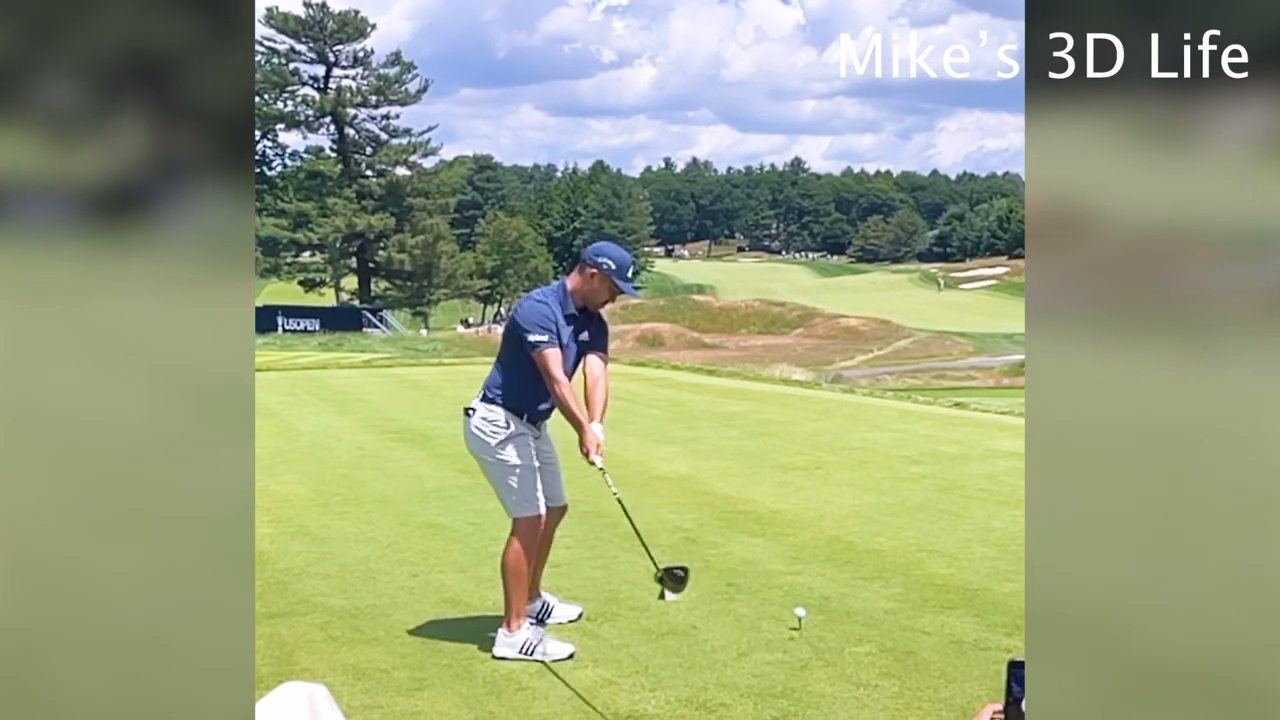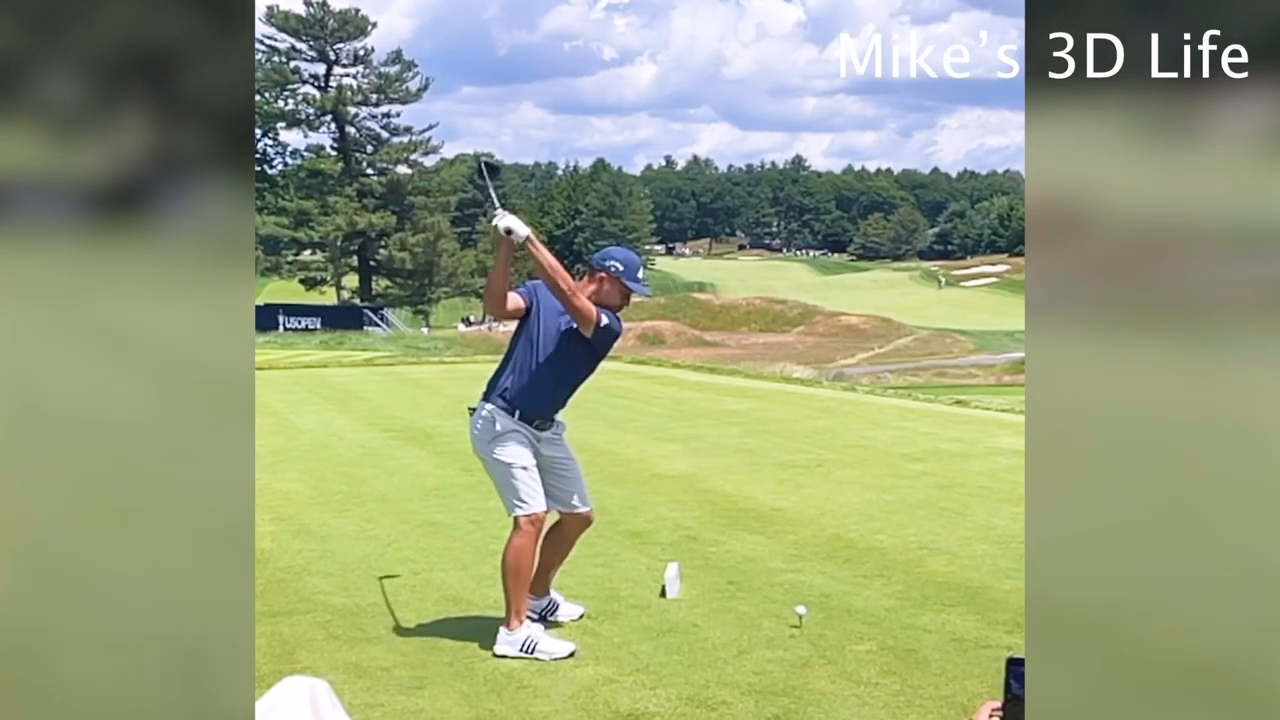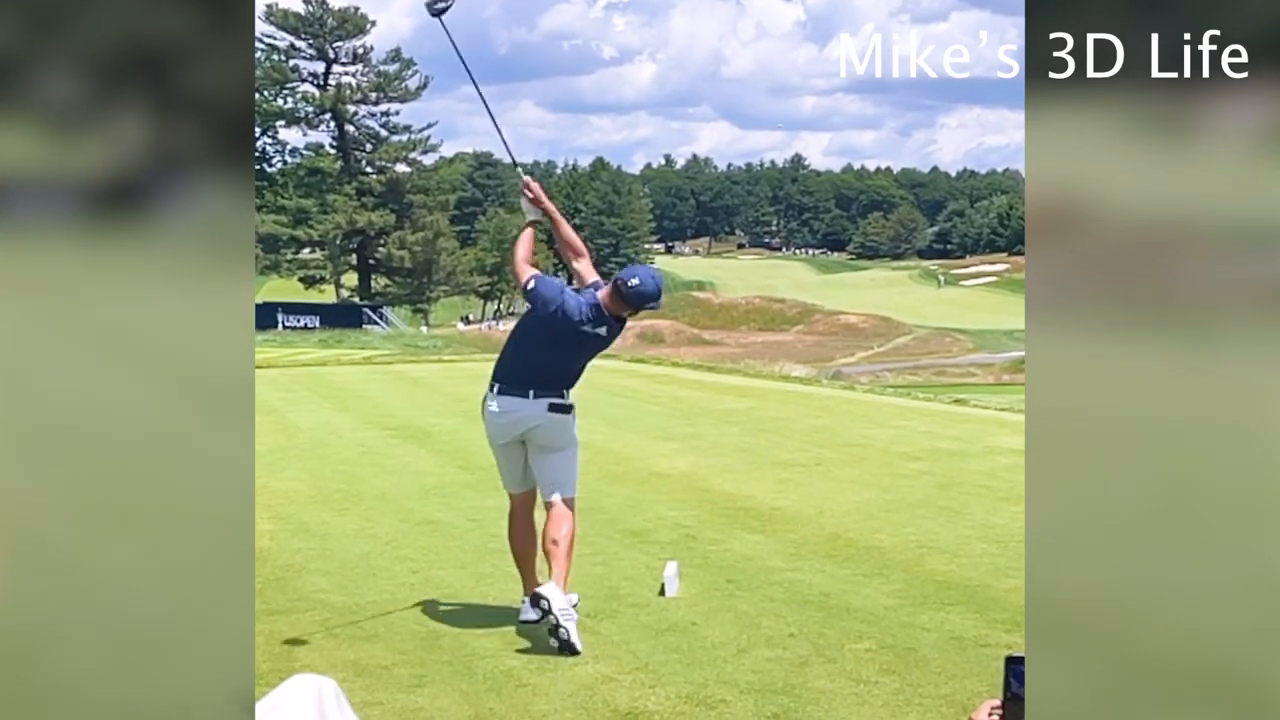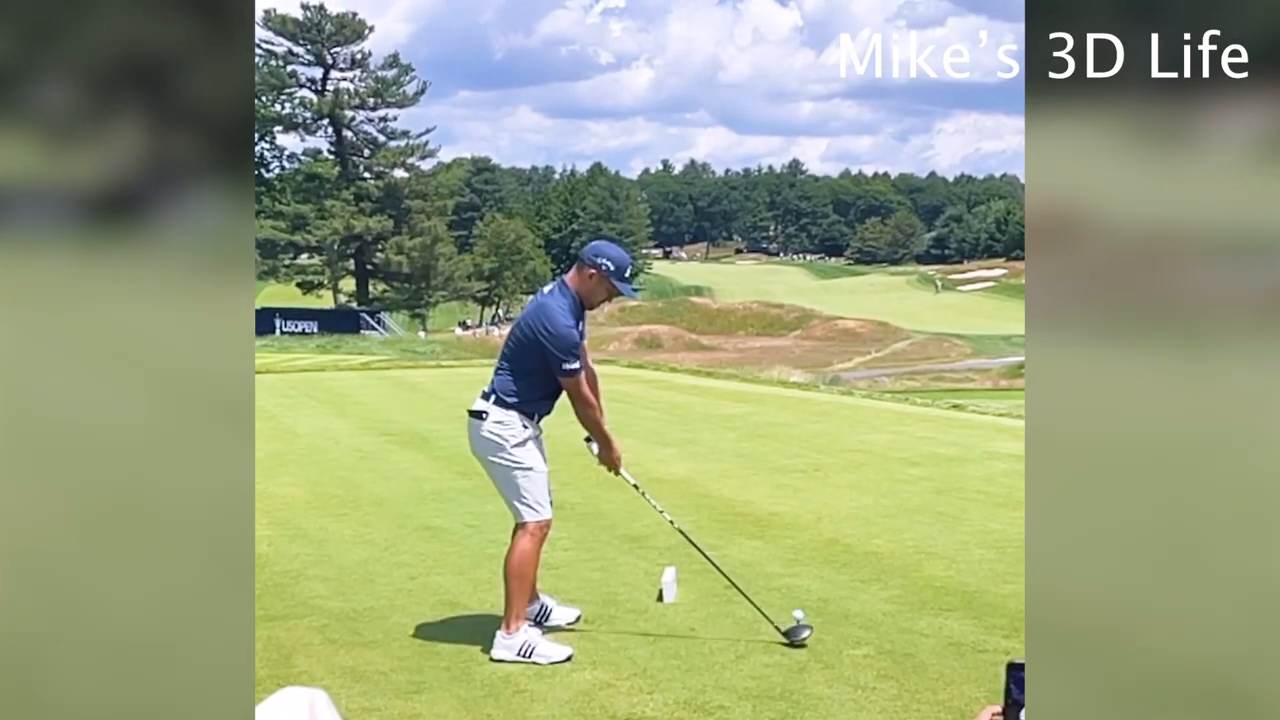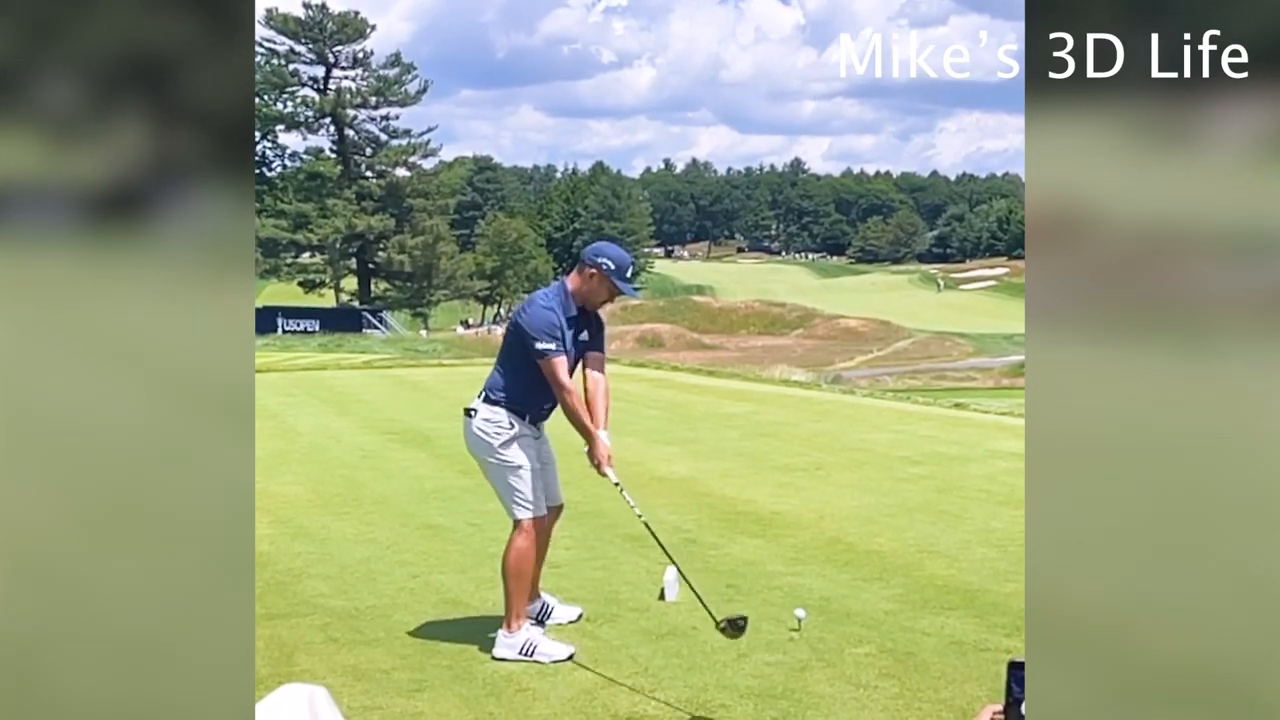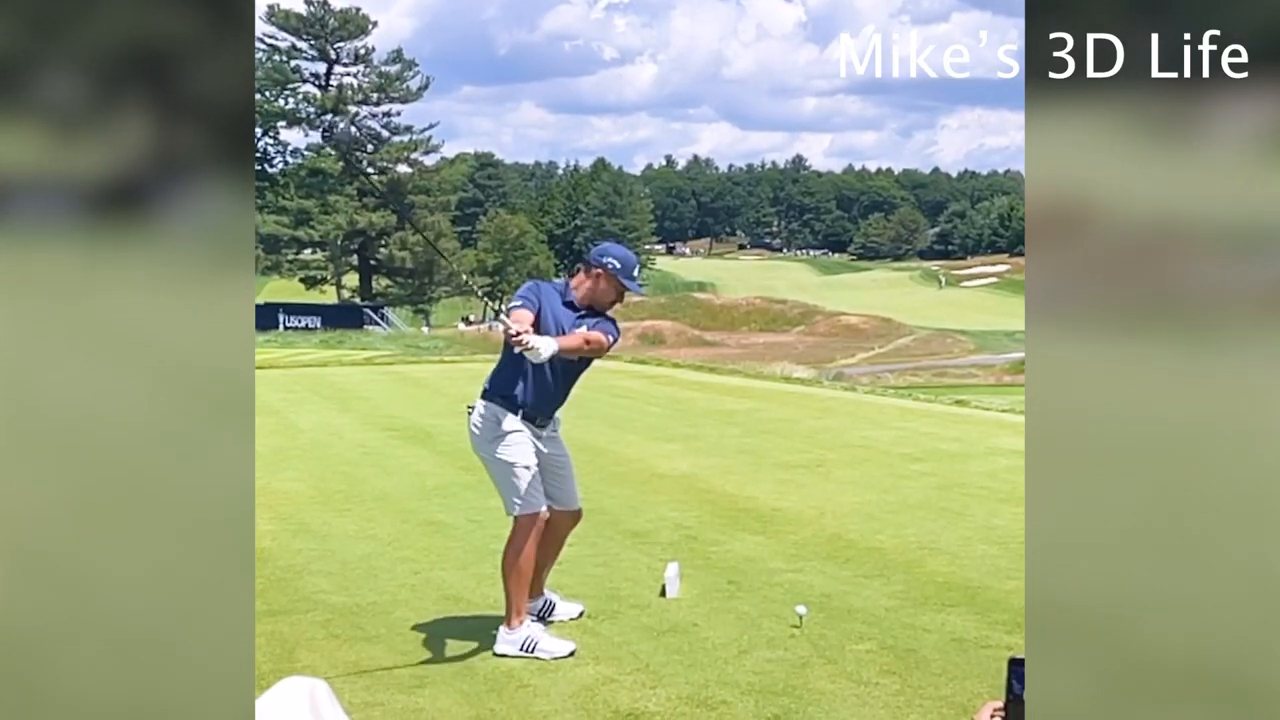
dt=0.5s
person 1, frame 1
left shoulder: (595, 326)
right shoulder: (537, 305)
left elbow: (597, 375)
right elbow: (551, 372)
left wrist: (596, 425)
right wrist: (582, 429)
left hip: (533, 425)
right hip: (500, 423)
left knee: (552, 510)
right knee: (529, 518)
left ankle: (531, 601)
right ankle: (513, 632)
person 1, frame 2
left shoulder: (608, 326)
right shoulder: (540, 294)
left elbow: (569, 298)
right elbow: (496, 306)
left wrist: (529, 239)
right wrist: (505, 248)
left hip: (545, 428)
right hip: (500, 421)
left knee: (578, 516)
right knee: (530, 517)
left ankle: (537, 597)
right ankle: (514, 630)
person 1, frame 3
left shoulder: (555, 301)
right shoulder: (612, 325)
left elbow: (521, 262)
right elbow: (580, 259)
left wrist: (536, 210)
right wrist: (546, 206)
left hip: (500, 405)
right hip: (550, 413)
left knee: (521, 503)
right knee: (559, 505)
left ankle: (532, 598)
right ankle: (555, 592)
person 1, frame 4
left shoulder: (567, 303)
right shoulder: (557, 319)
left elbow: (586, 371)
right elbow: (580, 396)
left wrist: (602, 434)
right wrist: (606, 443)
left hip: (516, 422)
right hip: (504, 425)
left knee: (535, 514)
right knee: (535, 522)
left ankle: (530, 603)
right ankle: (512, 634)
person 1, frame 5
left shoulder: (591, 321)
right shoulder: (542, 310)
left elbow: (595, 376)
right elbow: (561, 384)
left wrist: (601, 433)
right wrist: (592, 439)
left hip: (528, 425)
right hip: (499, 424)
left knee: (549, 510)
right knee: (530, 519)
left ankle: (532, 601)
right ankle: (513, 633)
person 1, frame 6
left shoulder: (605, 326)
right shoulder: (537, 292)
left elbow: (587, 343)
right elbow: (518, 326)
left wrist: (551, 345)
right wrist: (522, 335)
left hip: (544, 425)
right hip: (502, 419)
left knee: (567, 513)
right knee: (530, 516)
left ankle: (534, 598)
right ankle: (515, 629)
